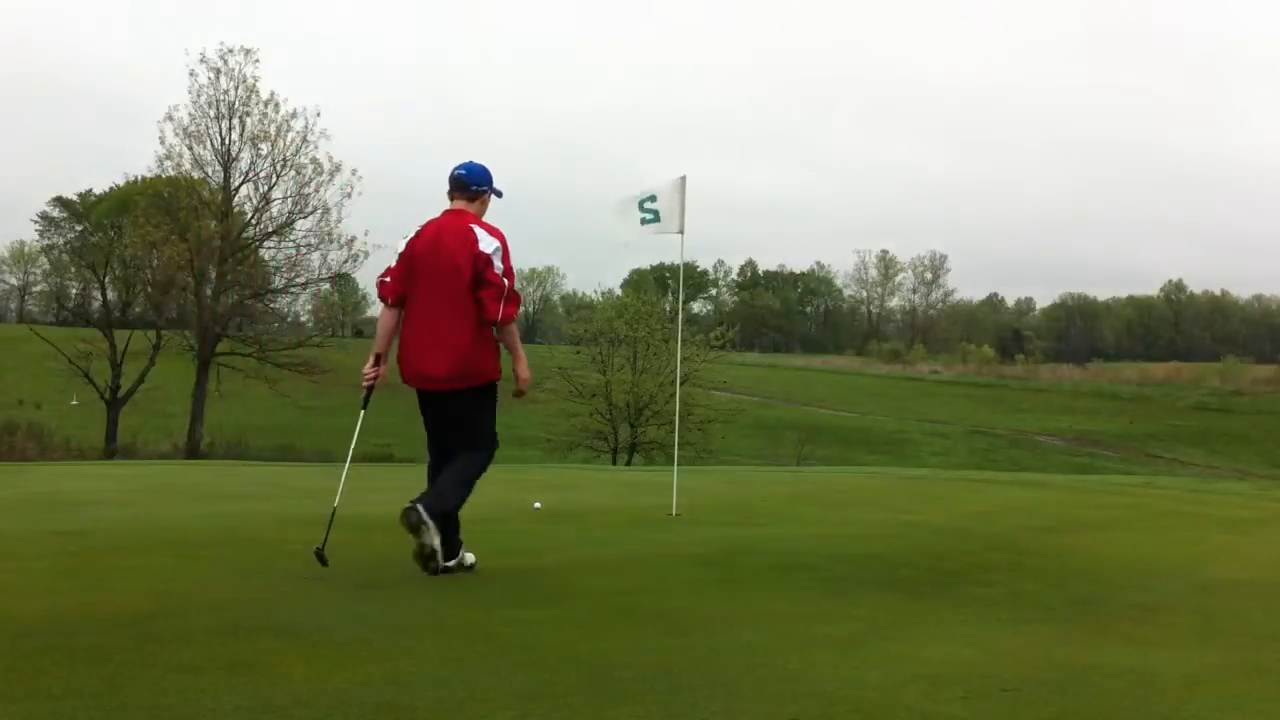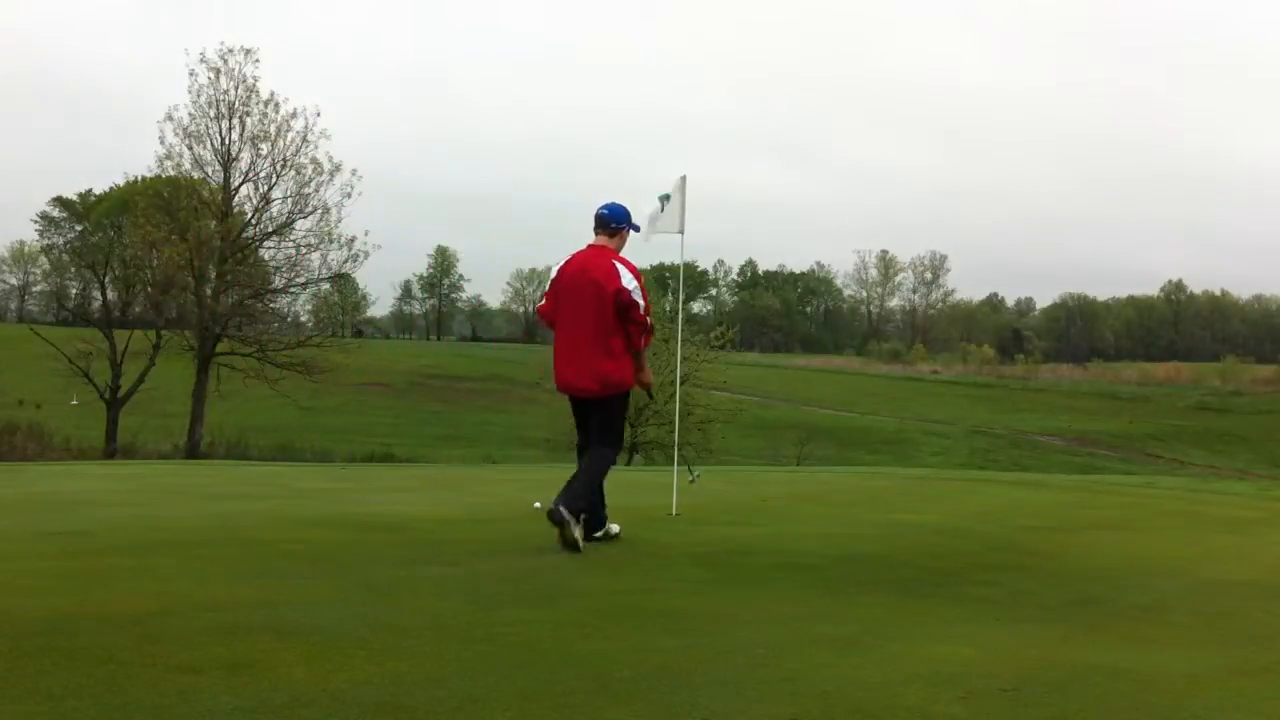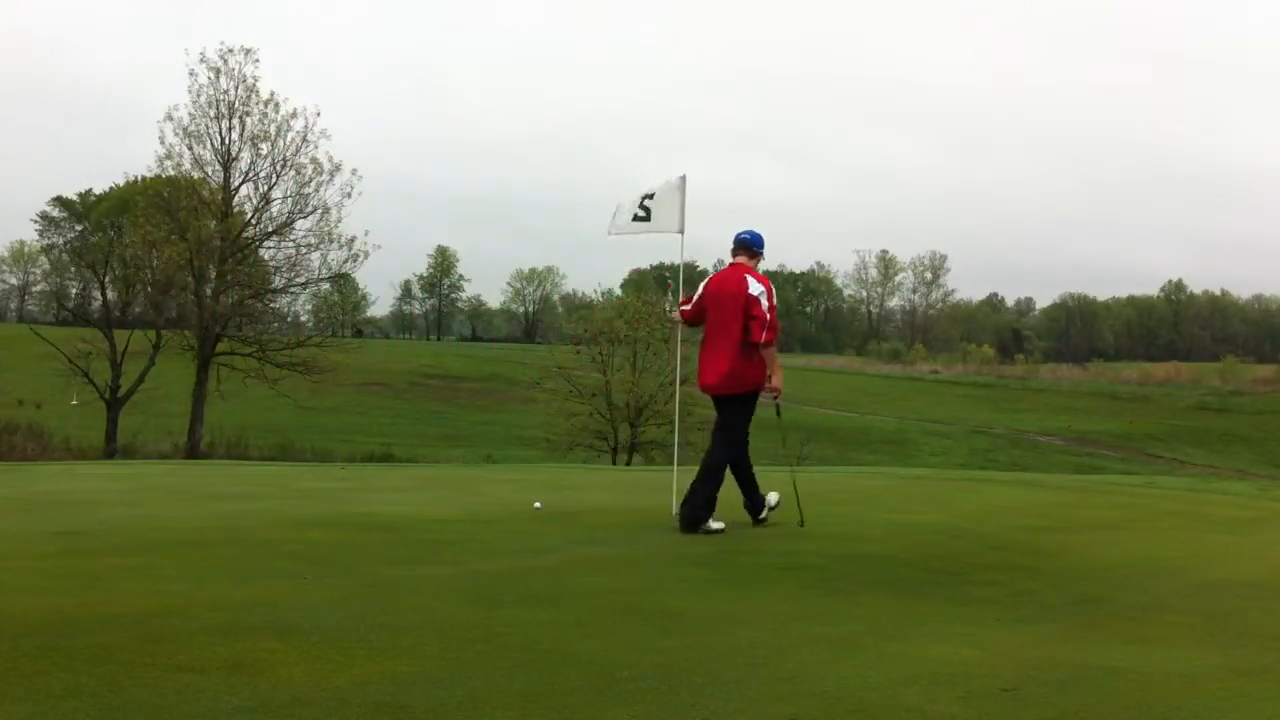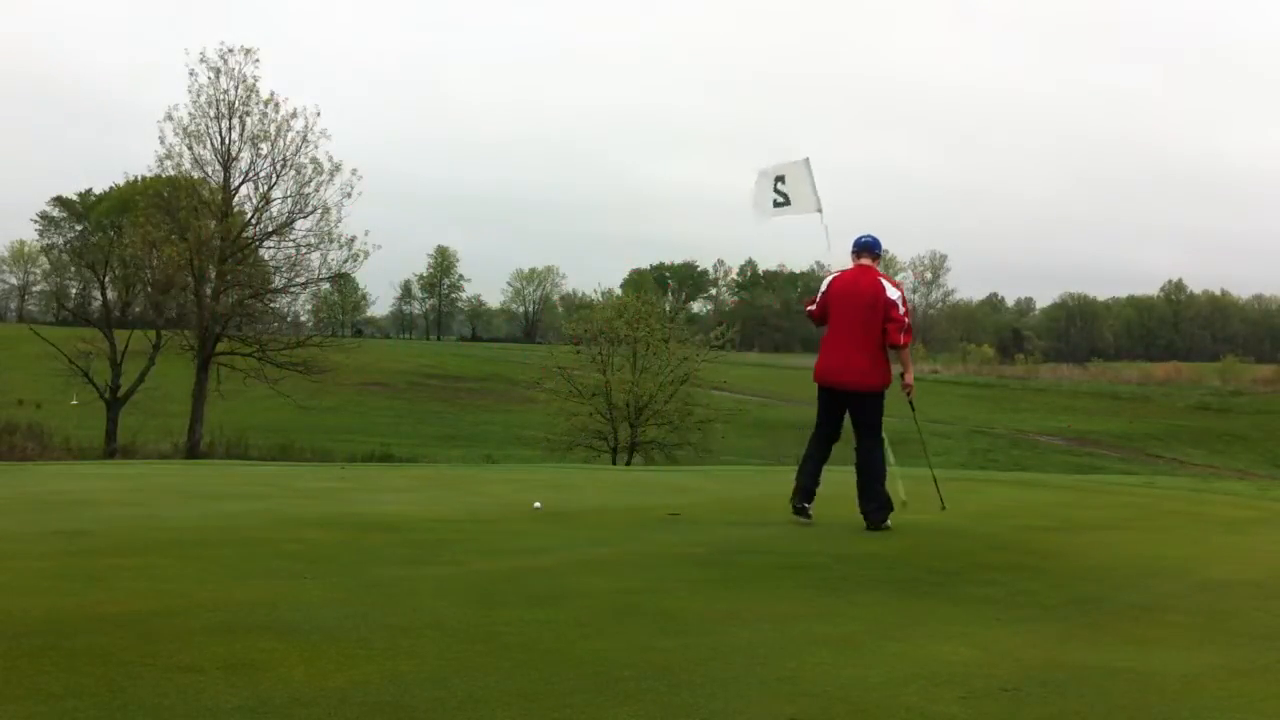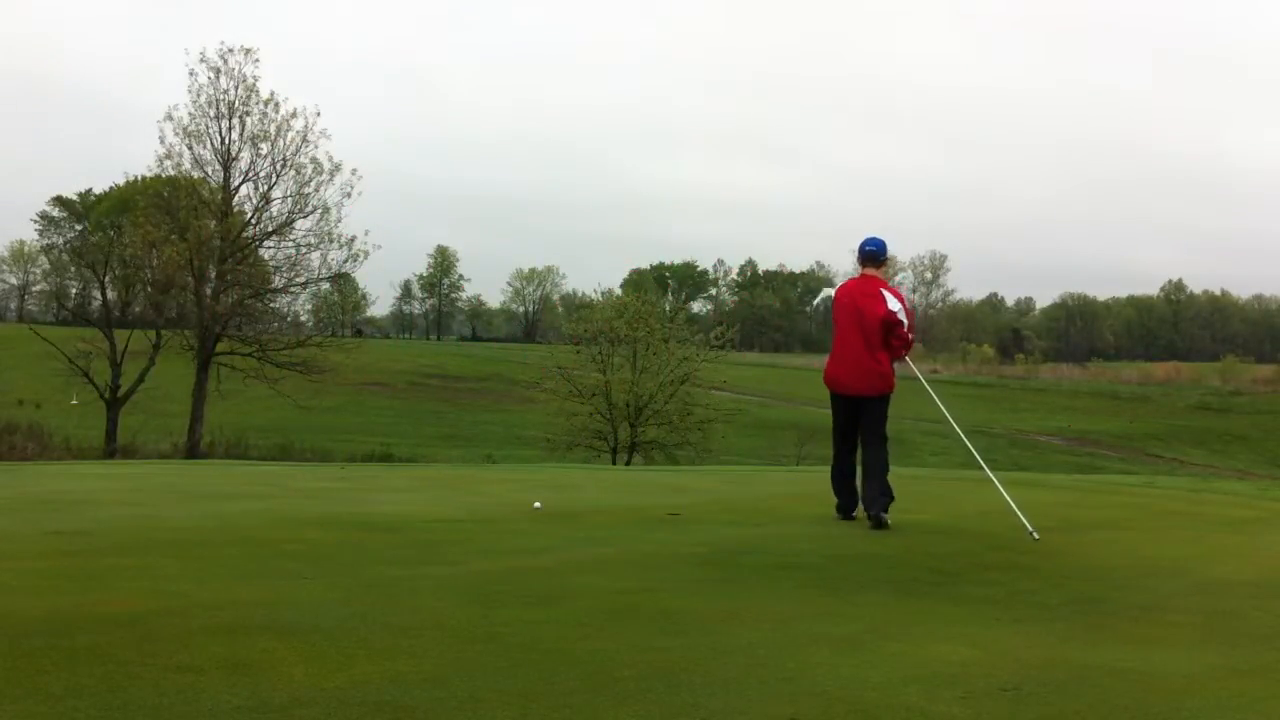
dt=1s
person 1, frame 1
left shoulder: (418, 237)
right shoulder: (487, 238)
left elbow: (392, 299)
right elbow: (500, 308)
left wrist: (378, 355)
right wrist: (519, 360)
left hip: (422, 364)
right hip: (470, 366)
left knee: (444, 451)
right knee: (477, 448)
left ankle: (446, 551)
right ankle: (428, 511)
person 1, frame 2
left shoulder: (564, 266)
right shoulder: (623, 272)
left elbow: (547, 315)
right elbow: (638, 329)
right wrist: (642, 368)
left hip: (571, 372)
right hip: (609, 374)
left knee: (589, 443)
right knee: (604, 447)
left ankle: (594, 521)
right ankle: (568, 506)
person 1, frame 3
left shoulder: (711, 282)
right shoulder: (758, 285)
left elbow: (687, 315)
right elbow: (764, 335)
left wrist: (677, 314)
right wrist: (774, 372)
left hip: (714, 375)
right hip: (743, 376)
left knee: (732, 437)
right knee: (726, 443)
left ankle: (756, 505)
right ankle: (694, 514)
person 1, frame 4
left shoulder: (833, 281)
right shoulder: (889, 288)
left elbow: (815, 315)
right elbow: (898, 335)
right wrist: (908, 371)
left hip: (831, 374)
right hip: (869, 378)
left knee: (822, 436)
right knee: (870, 445)
left ankle: (803, 497)
right ankle: (876, 515)
person 1, frame 5
left shoulder: (841, 291)
right shoulder: (892, 298)
right elbow: (903, 344)
left hip: (840, 379)
right hip: (874, 381)
left knee: (844, 445)
right knee: (874, 445)
left ankle: (846, 506)
right ankle: (877, 507)
